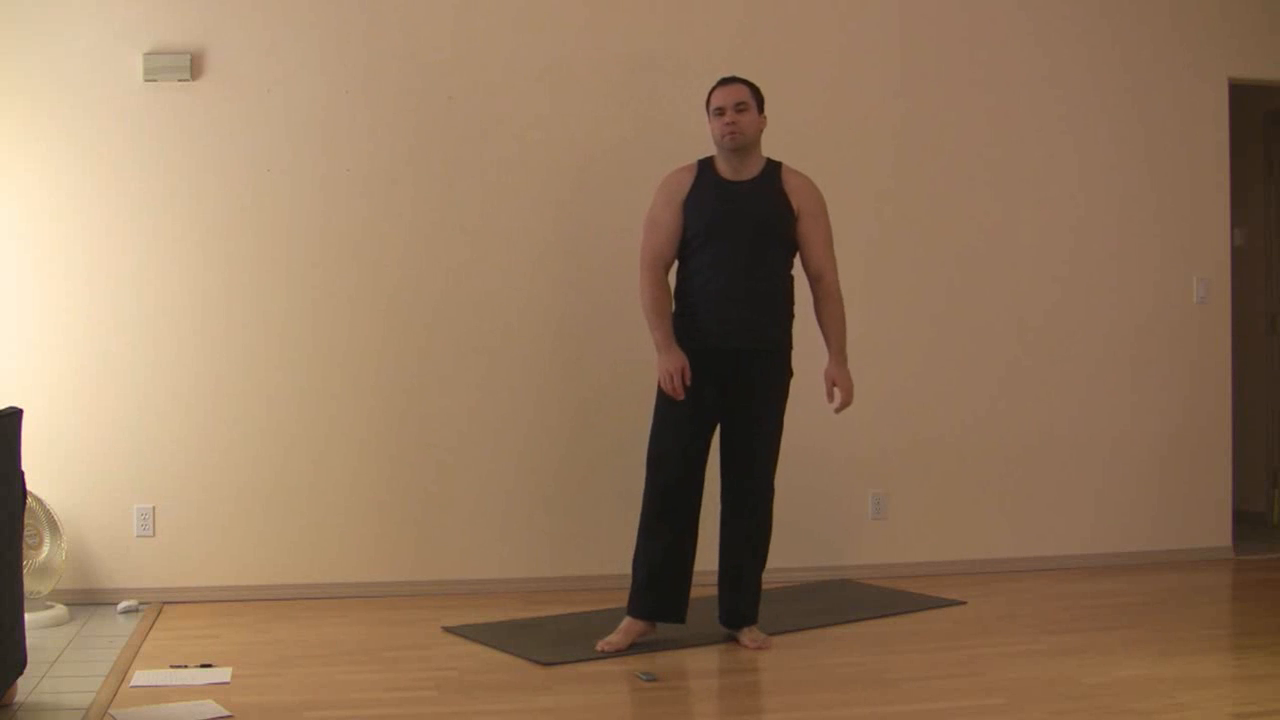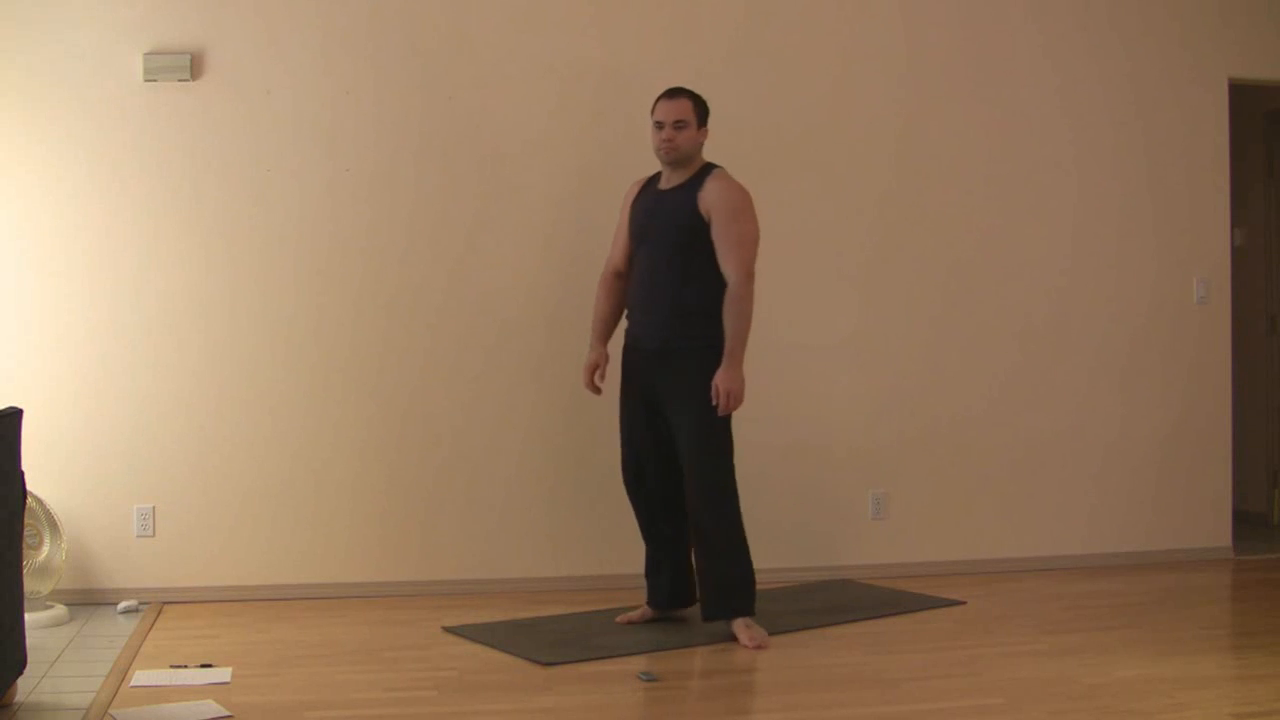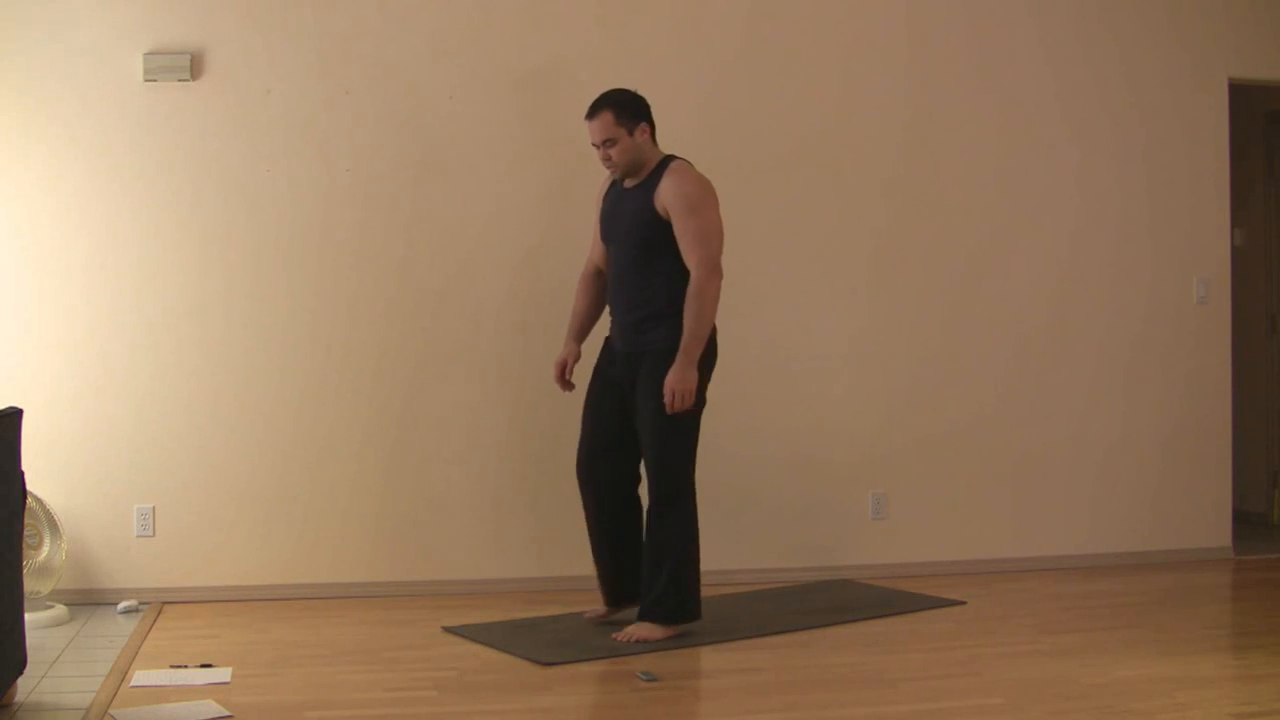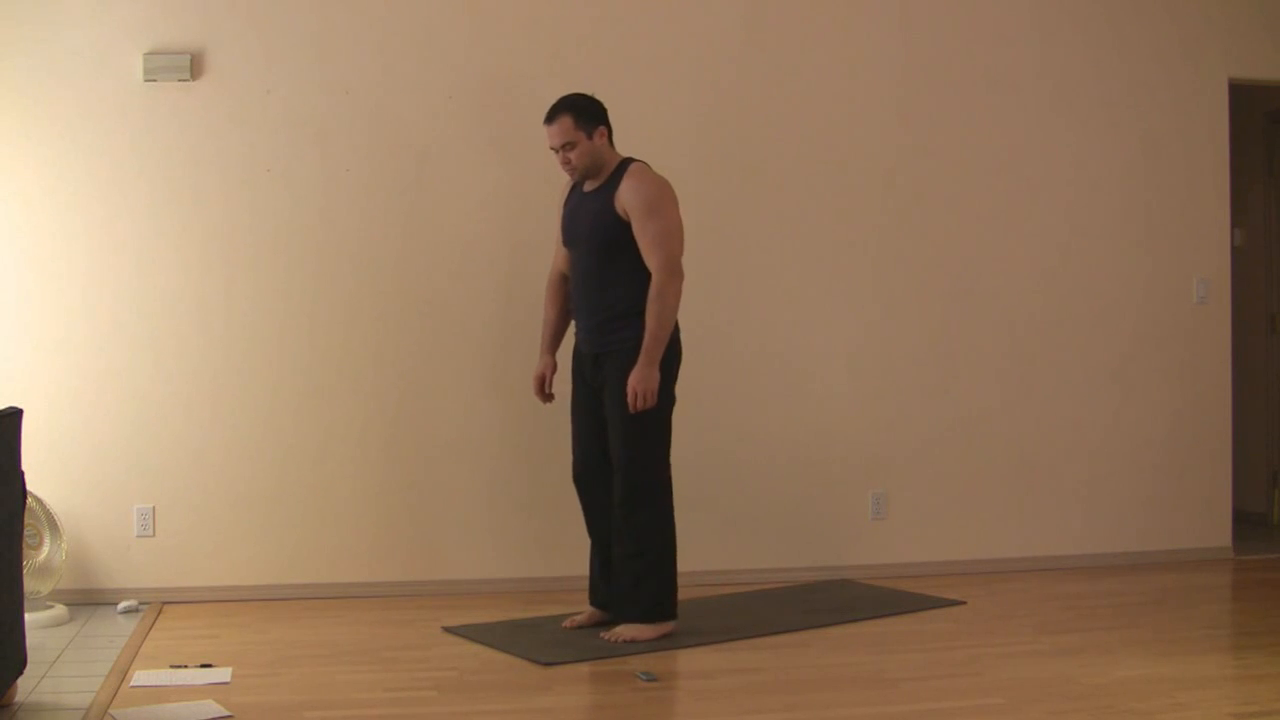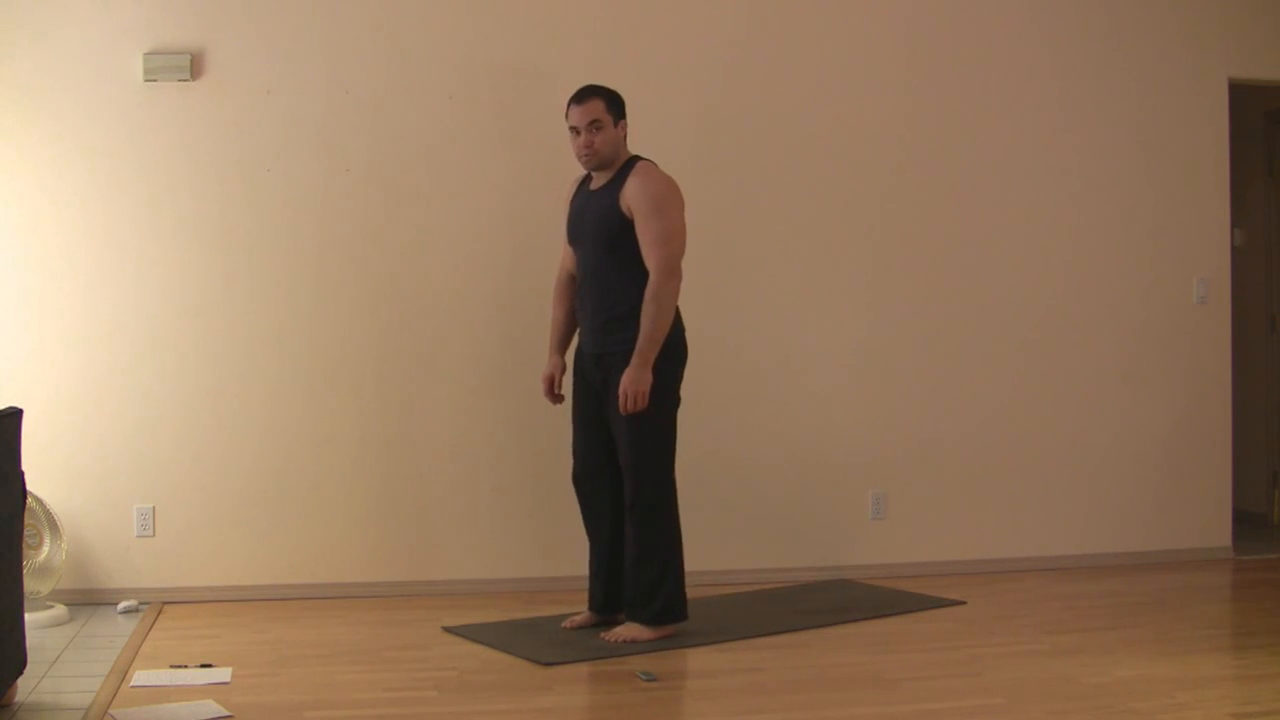
dt=1s
person 1, frame 1
left shoulder: (796, 190)
right shoulder: (682, 185)
left elbow: (824, 278)
right elbow: (652, 270)
left wrist: (837, 357)
right wrist: (666, 347)
left hip: (764, 361)
right hip: (693, 356)
left knee: (750, 489)
right knee: (670, 481)
left ankle: (741, 615)
right ankle: (645, 611)
person 1, frame 2
left shoulder: (721, 192)
right shoulder: (639, 193)
left elbow: (739, 280)
right elbow: (616, 272)
left wrist: (732, 364)
right wrist: (599, 342)
left hip: (697, 358)
right hip: (642, 356)
left knee: (708, 480)
right knee: (646, 477)
left ankle: (736, 608)
right ankle: (668, 594)
person 1, frame 3
left shoulder: (682, 186)
right shoulder: (612, 190)
left elbow: (706, 274)
right elbow: (597, 270)
left wrist: (688, 363)
right wrist: (573, 340)
left hip: (670, 357)
right hip: (621, 351)
left knee: (667, 482)
right knee: (598, 468)
left ankle: (669, 610)
right ankle: (625, 586)
person 1, frame 4
left shoulder: (641, 186)
right shoulder: (574, 193)
left elbow: (667, 275)
right elbow: (561, 276)
left wrist: (649, 362)
right wrist: (548, 351)
left hip: (637, 357)
right hip: (591, 355)
left knee: (638, 480)
right knee: (593, 478)
left ankle: (651, 610)
right ankle: (611, 599)
person 1, frame 5
left shoulder: (647, 185)
right shoulder: (581, 191)
left elbow: (665, 276)
left wrist: (643, 365)
right wrist: (557, 353)
left hip: (641, 359)
right hip: (594, 356)
left knee: (645, 483)
right knee: (594, 480)
left ankle: (657, 612)
right ankle: (610, 600)
